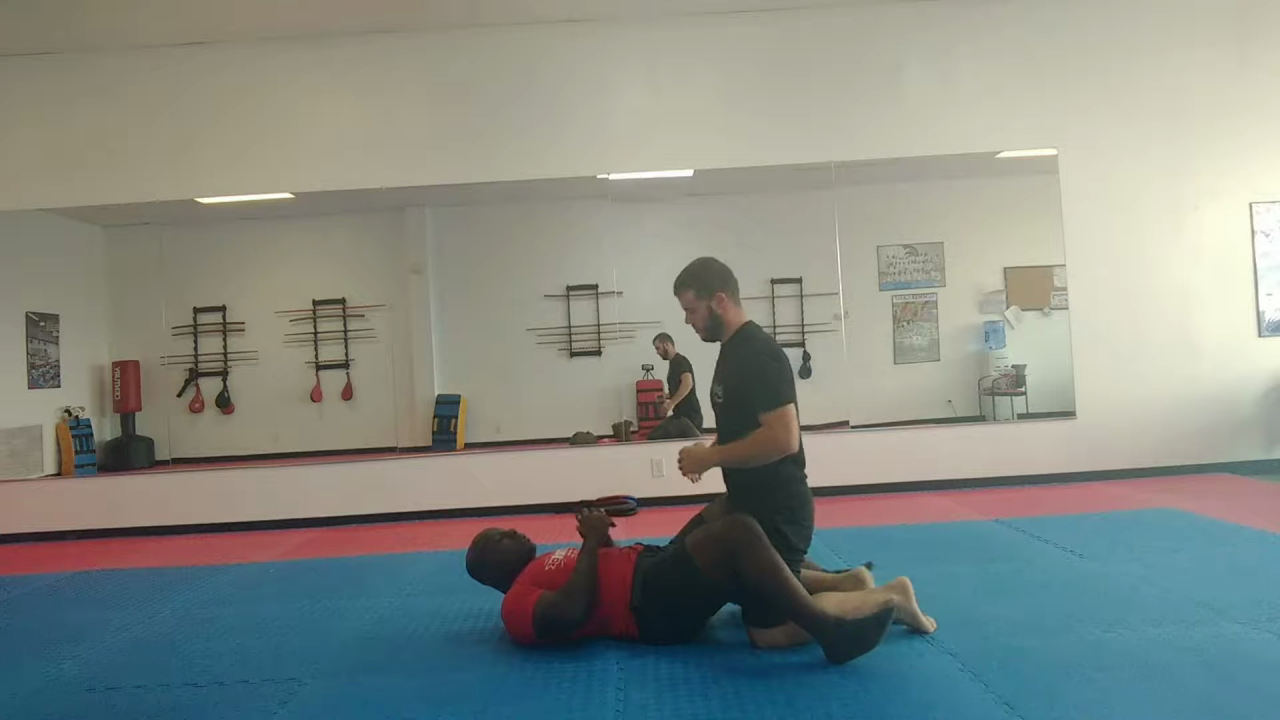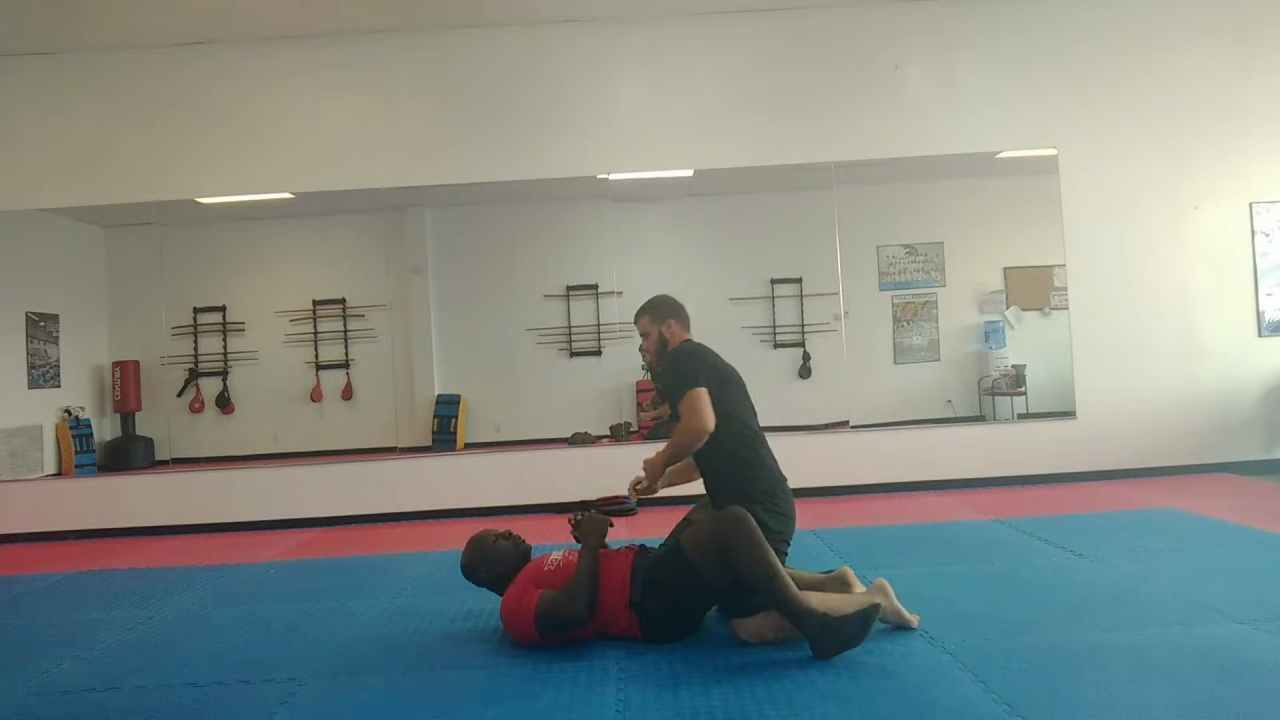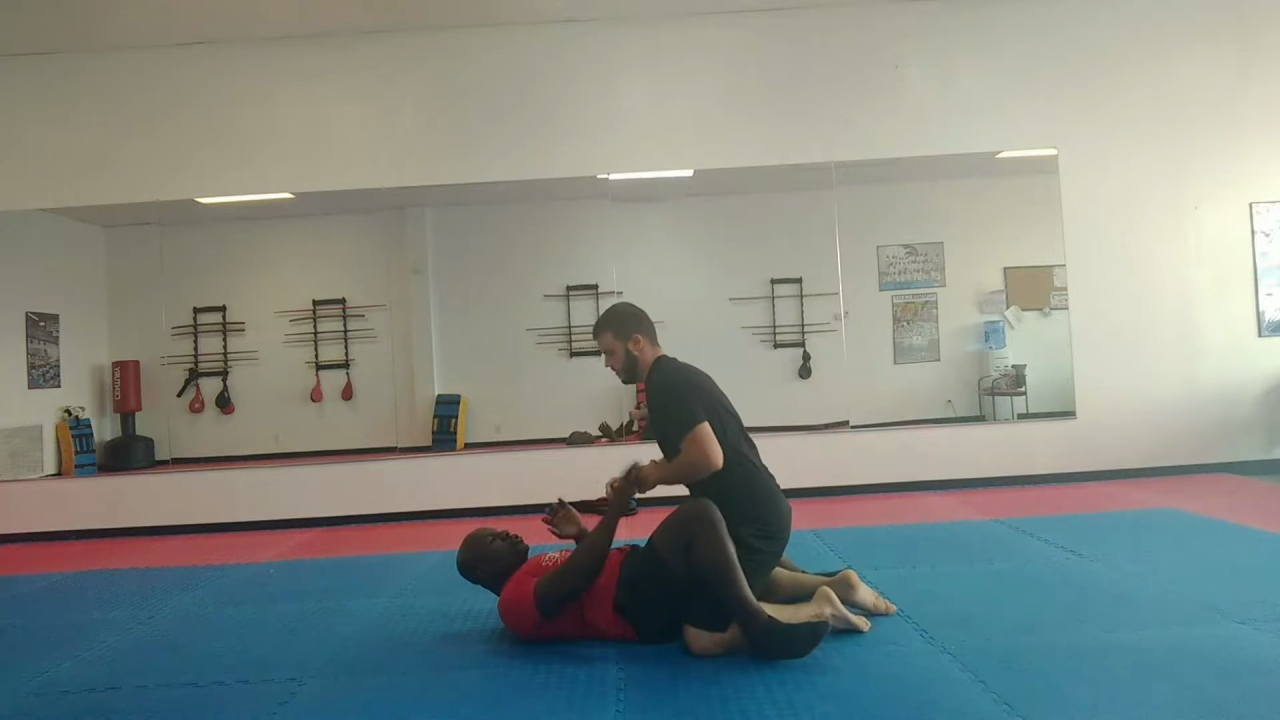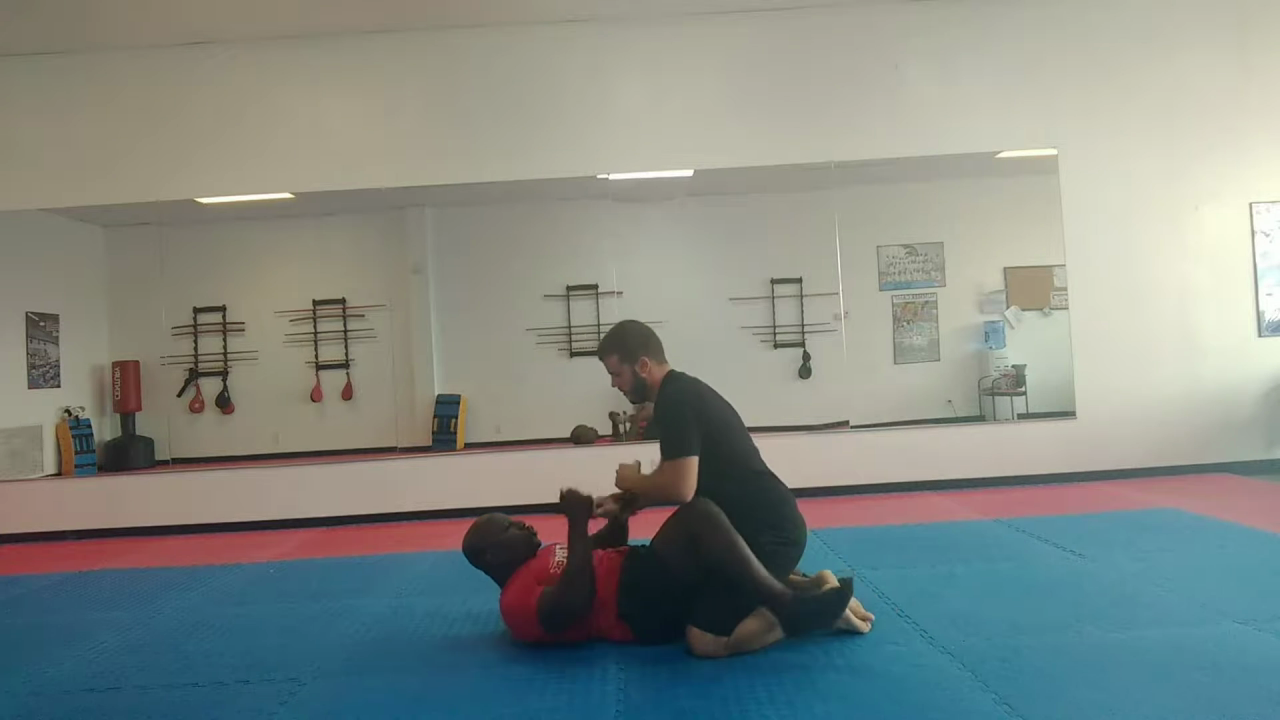
dt=0.4s
person 1, frame 1
left shoulder: (540, 568)
right shoulder: (517, 604)
right elbow: (573, 611)
left wrist: (601, 539)
right wrist: (592, 544)
left hip: (655, 569)
right hip: (657, 606)
right knee: (737, 532)
right ankle: (829, 631)
person 1, frame 2
left shoulder: (536, 572)
right shoulder: (518, 604)
right elbow: (575, 608)
left wrist: (588, 542)
right wrist: (593, 543)
left hip: (655, 569)
right hip: (659, 603)
right knee: (731, 522)
right ankle: (818, 626)
person 1, frame 3
left shoulder: (535, 569)
right shoulder: (516, 600)
right elbow: (579, 577)
left wrist: (579, 535)
right wrist: (613, 511)
left hip: (645, 580)
right hip: (643, 602)
right knee: (698, 514)
left ankle: (819, 604)
right ankle: (760, 627)
person 1, frame 4
left shoulder: (542, 555)
right shoulder: (517, 600)
left elbow: (610, 544)
right elbow: (573, 606)
left wrist: (623, 508)
right wrist: (576, 529)
left hip: (651, 586)
right hip: (644, 606)
right knee: (698, 512)
right ankle: (791, 607)
person 2, frame 1
left shoulder: (758, 353)
right shoulder: (734, 349)
left elbow: (784, 438)
left wrist: (709, 457)
right wrist: (712, 453)
left hip: (777, 510)
right hip: (749, 500)
left knee: (770, 632)
person 2, frame 2
left shoulder: (680, 359)
right shoulder: (704, 364)
left elbow: (701, 425)
left wrist: (658, 464)
right wrist: (661, 480)
left hip: (757, 505)
right hip: (751, 498)
left knee: (753, 627)
right ankle: (830, 584)
person 2, frame 3
left shoulder: (667, 384)
right shoulder: (677, 376)
left elbow: (709, 459)
left wrist: (657, 476)
right wrist: (645, 479)
left hip: (753, 520)
right hip: (756, 508)
left knee: (705, 636)
right ankle: (825, 587)
person 2, frame 4
left shoulder: (675, 402)
right shoulder: (679, 394)
left elbow: (679, 489)
right elbow: (670, 477)
left wrist: (630, 481)
left hip: (768, 531)
right hip: (764, 522)
left knee: (706, 639)
